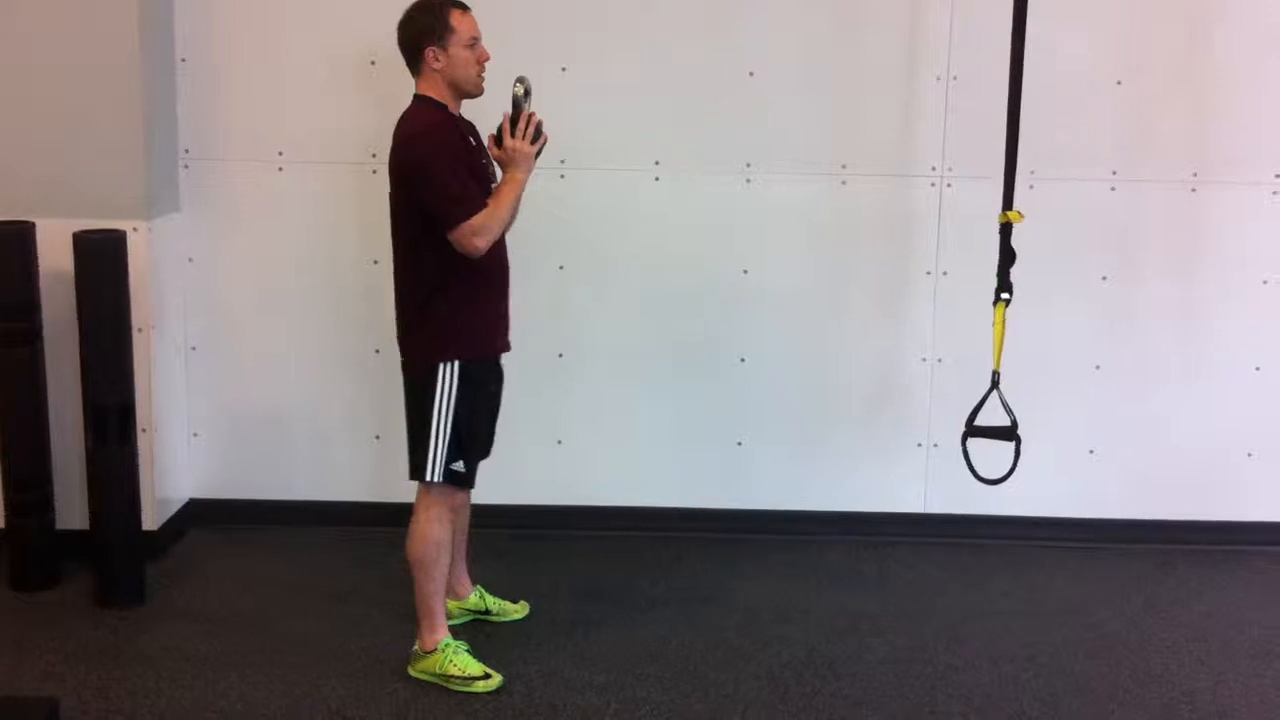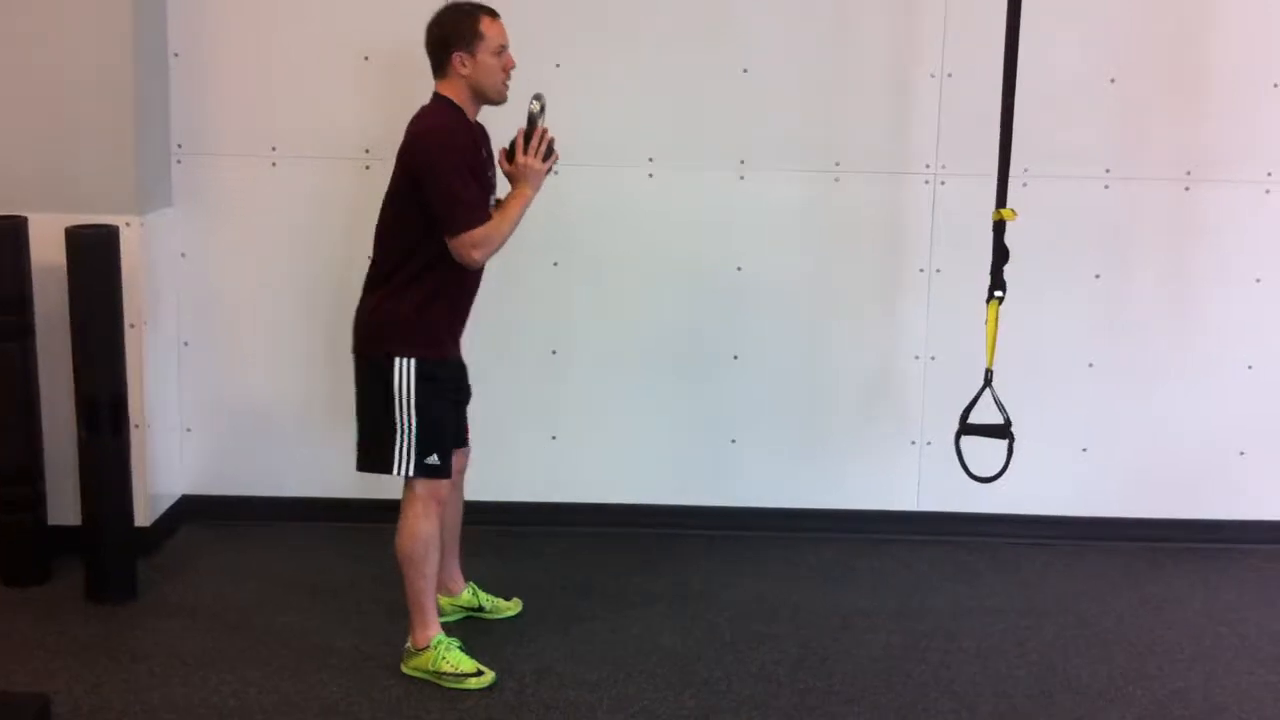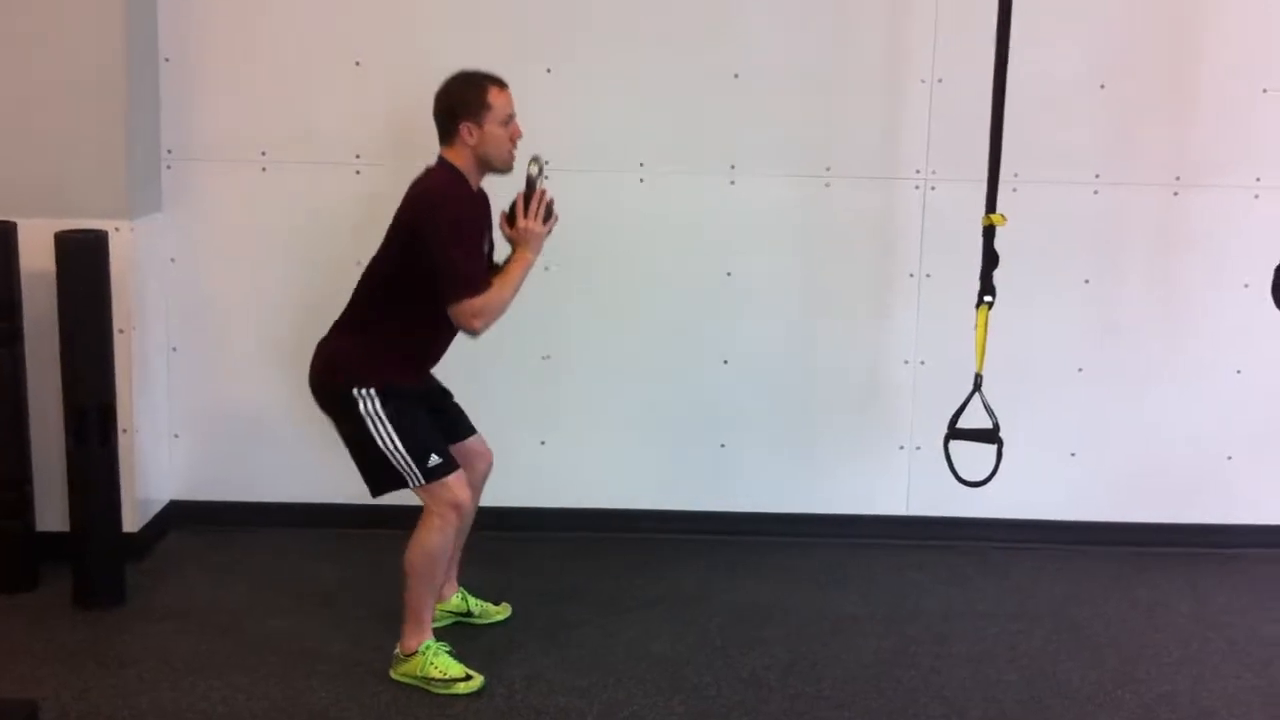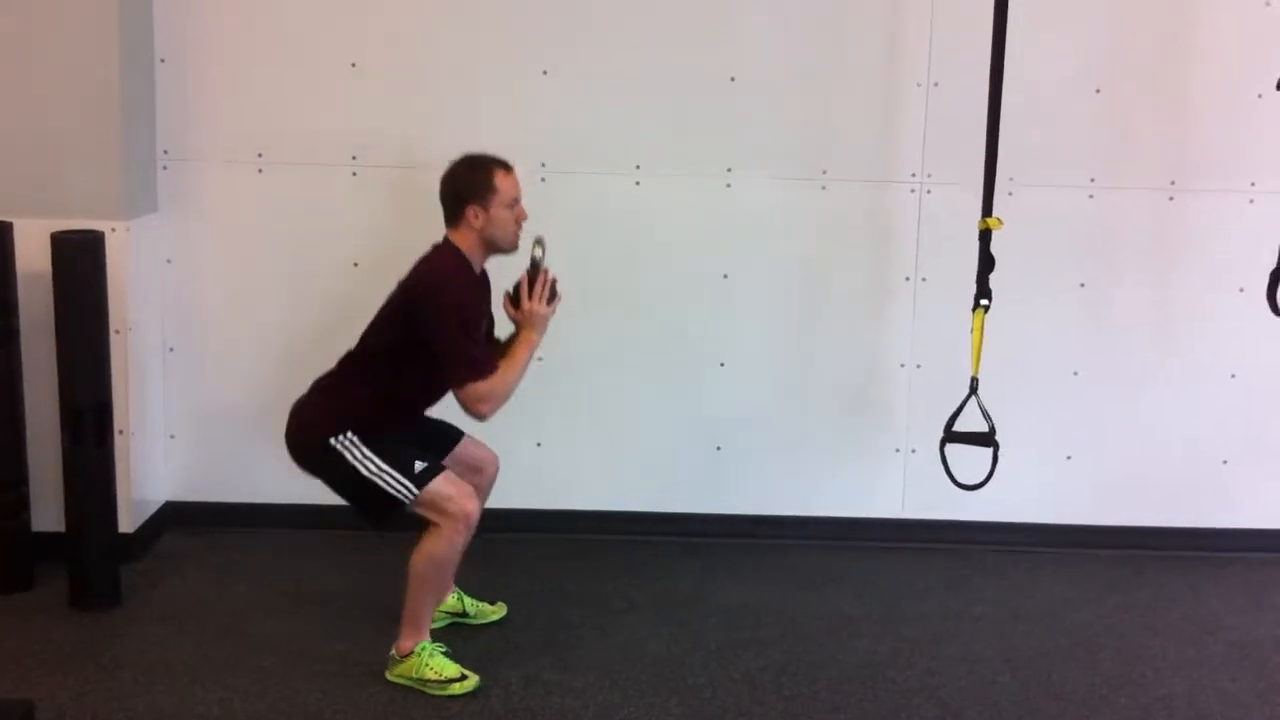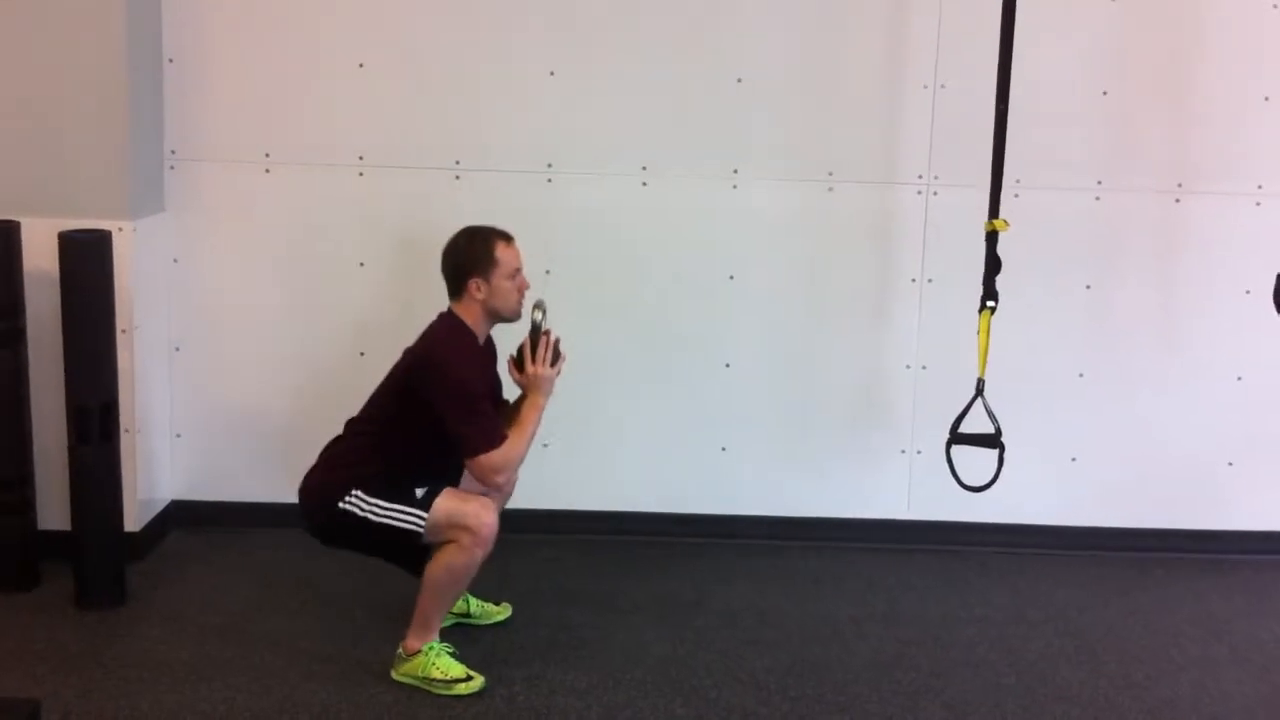
dt=0.4s
person 1, frame 1
left shoulder: (451, 126)
right shoulder: (426, 133)
right elbow: (475, 235)
left wrist: (508, 166)
right wrist: (518, 170)
left hip: (470, 336)
right hip: (446, 342)
left knee: (460, 475)
right knee: (440, 487)
left ankle: (459, 593)
right ankle: (432, 645)
person 1, frame 2
left shoulder: (466, 131)
right shoulder: (439, 134)
left elbow: (475, 231)
right elbow: (473, 247)
left wrist: (516, 183)
right wrist: (527, 186)
left hip: (431, 336)
right hip: (402, 339)
left knee: (452, 466)
right knee: (428, 485)
left ankle: (452, 590)
right ankle: (424, 643)
person 1, frame 3
left shoulder: (466, 195)
right shoulder: (442, 200)
left elbow: (480, 292)
right elbow: (475, 317)
left wrist: (519, 248)
right wrist: (528, 251)
left hip: (398, 368)
right hip: (359, 375)
left knee: (477, 461)
right knee: (451, 495)
left ankle: (445, 594)
right ankle: (414, 649)
person 1, frame 4
left shoulder: (466, 274)
right shoulder: (445, 285)
left elbow: (485, 370)
right elbow: (483, 400)
left wrist: (522, 328)
right wrist: (533, 332)
left hip: (378, 415)
right hip: (333, 430)
left knee: (482, 466)
right knee: (459, 507)
left ankle: (439, 595)
right ankle: (409, 651)
person 1, frame 5
left shoulder: (471, 341)
right shoulder: (450, 358)
left elbow: (495, 439)
right elbow: (494, 471)
left wrist: (527, 393)
right wrist: (539, 395)
left hip: (385, 471)
right hip: (342, 496)
left knee: (501, 481)
right knee: (478, 522)
left ankle: (445, 597)
right ankle: (416, 651)
